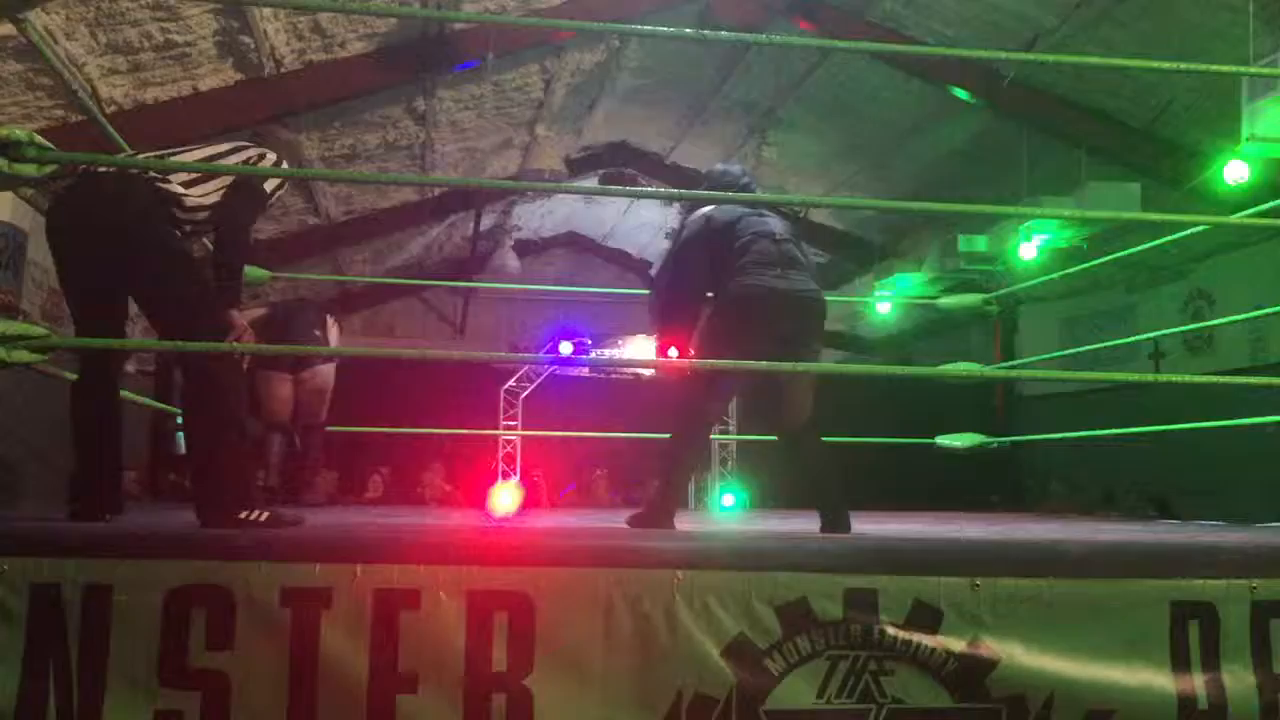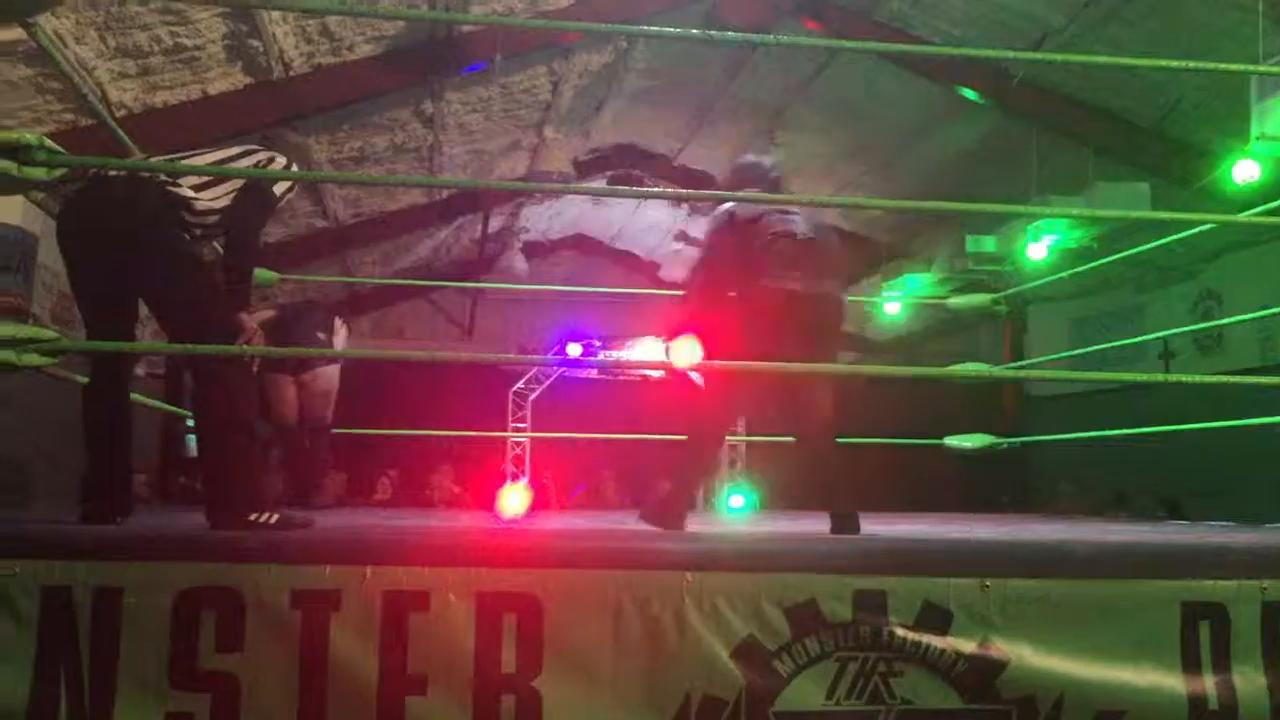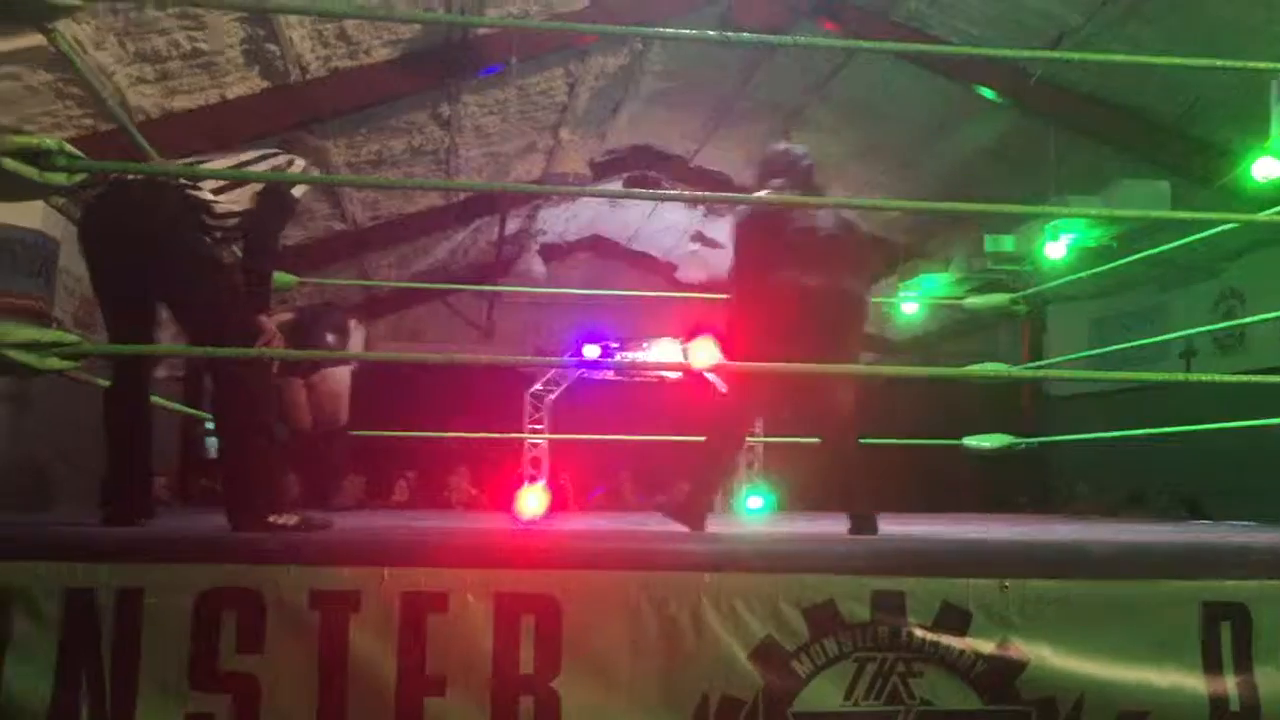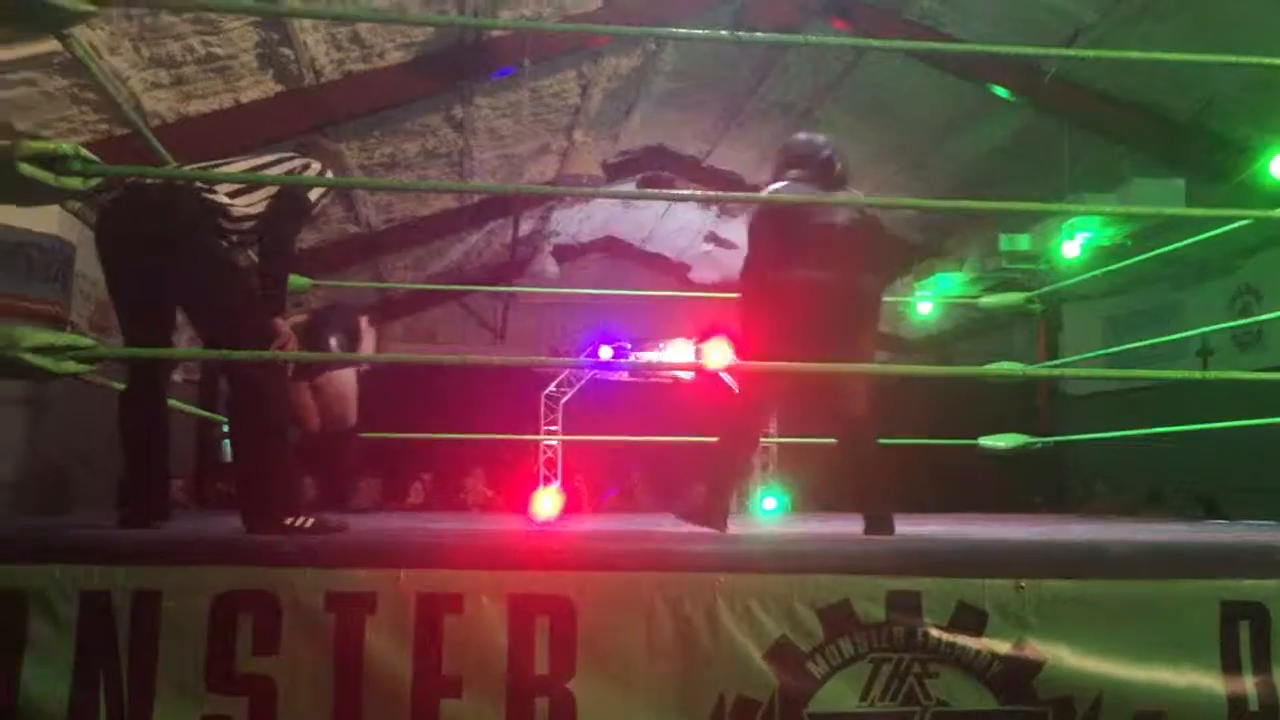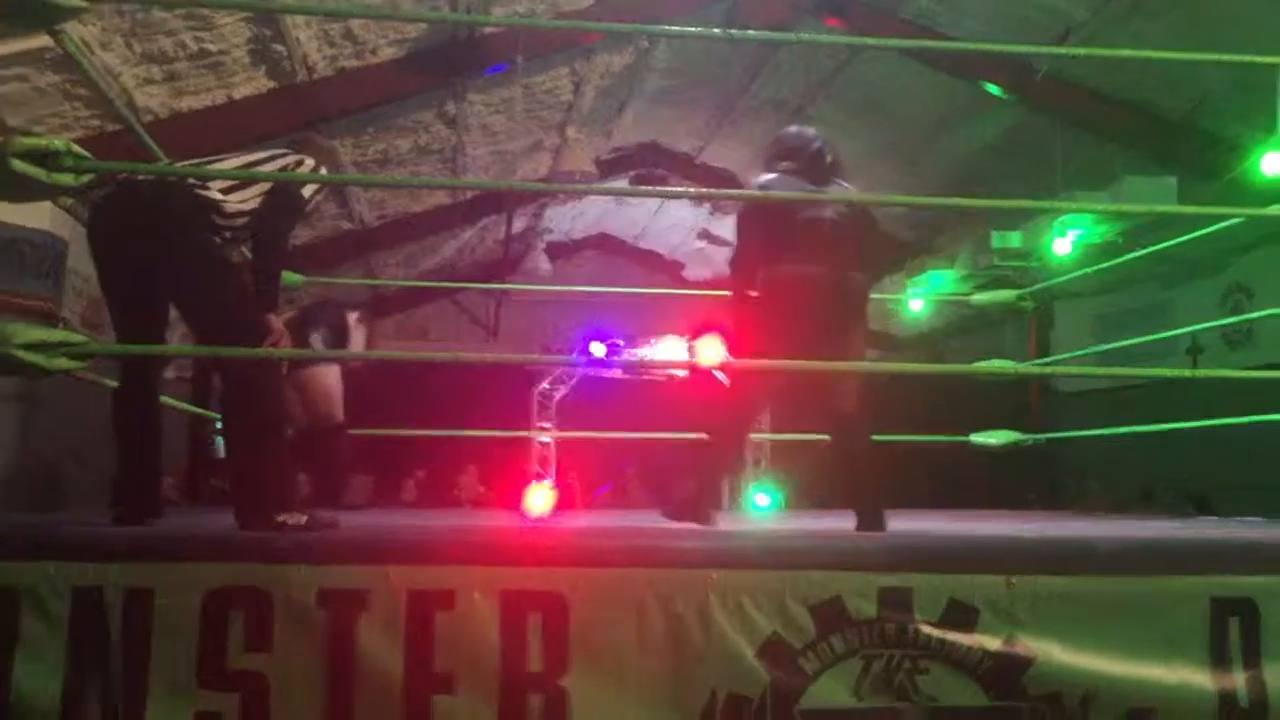
dt=0.1s
person 1, frame 1
left shoulder: (708, 217)
right shoulder: (779, 221)
left elbow: (678, 281)
left wrist: (671, 329)
left hip: (747, 310)
right hip: (805, 308)
left knee: (696, 416)
right knee: (798, 424)
left ankle: (661, 509)
right ankle: (832, 512)
person 1, frame 2
left shoulder: (732, 213)
right shoulder: (804, 219)
left elbow: (710, 279)
right elbow: (835, 270)
left wrist: (707, 330)
left hip: (765, 311)
right hip: (823, 309)
left knee: (713, 415)
right knee: (816, 425)
left ankle: (674, 506)
right ankle: (841, 515)
person 1, frame 3
left shoulder: (761, 205)
right shoulder: (839, 213)
left elbow: (745, 273)
right elbow: (864, 267)
left wrist: (736, 327)
left hip: (784, 308)
right hip: (842, 310)
left knee: (736, 412)
right knee: (838, 420)
left ankle: (697, 503)
right ankle: (860, 515)
person 1, frame 4
left shoulder: (777, 197)
right shoulder: (858, 205)
left elbow: (758, 268)
right elbow: (881, 263)
left wrist: (750, 323)
left hip: (797, 306)
right hip: (855, 305)
left knee: (749, 410)
right knee: (854, 418)
left ankle: (714, 505)
right ankle: (877, 515)
person 1, frame 5
left shoulder: (766, 187)
right shoulder: (847, 196)
left elbow: (746, 259)
right elbow: (867, 253)
left wrist: (742, 309)
left hip: (786, 302)
right hip: (844, 302)
left knee: (740, 406)
right knee: (845, 412)
left ankle: (702, 500)
right ankle: (868, 510)
person 2, frame 1
left shoulder: (216, 155)
right shoulder: (271, 161)
right elbow: (233, 221)
right wrist: (229, 305)
left hip: (71, 203)
right hip: (138, 211)
left knee: (99, 357)
right knee: (212, 353)
left ankle: (91, 499)
right ankle: (227, 505)
person 2, frame 2
left shoulder: (229, 157)
right shoulder: (282, 167)
right elbow: (245, 225)
right wrist: (239, 309)
left hip: (84, 207)
right hip: (145, 215)
left knee: (110, 362)
right knee: (223, 356)
left ankle: (102, 502)
right ankle: (240, 507)
person 2, frame 3
left shoulder: (247, 164)
right shoulder: (301, 169)
right elbow: (262, 227)
right wrist: (258, 310)
left hip: (104, 210)
right hip: (167, 219)
left knee: (131, 361)
right knee: (241, 357)
left ankle: (123, 503)
right ankle: (258, 508)
person 2, frame 4
left shoulder: (262, 167)
right shoulder: (316, 172)
right elbow: (278, 230)
right wrist: (273, 313)
left hip: (121, 213)
right hip: (182, 222)
left knee: (147, 365)
right knee: (257, 360)
left ankle: (140, 506)
right ankle: (274, 511)
person 2, frame 5
left shoulder: (255, 164)
right shoulder: (310, 168)
right elbow: (271, 227)
right wrist: (266, 309)
left hip: (113, 210)
right hip: (175, 218)
left knee: (139, 362)
right knee: (249, 357)
left ankle: (132, 503)
right ankle: (266, 507)
person 3, frame 1
left shoulder: (274, 311)
right shoulder: (328, 318)
left hip: (274, 355)
right hip: (314, 355)
left knee: (276, 424)
right knee: (312, 425)
left ankle: (273, 480)
right ankle: (306, 488)
person 3, frame 2
left shoulder: (282, 314)
right shoulder: (336, 320)
left elbow: (252, 321)
right elbow: (338, 353)
left hip: (280, 355)
right hip: (319, 355)
left knee: (285, 427)
right knee: (319, 427)
left ankle: (288, 490)
right ankle: (314, 491)
person 3, frame 3
left shoulder: (303, 315)
right shoulder: (352, 323)
left elbow: (274, 322)
right elbow: (351, 359)
left hip: (292, 358)
left knee: (302, 431)
right knee: (334, 429)
left ankle: (311, 493)
right ankle: (329, 494)
person 3, frame 4
left shoulder: (317, 318)
right shoulder: (363, 322)
left hip: (301, 360)
right hip: (333, 359)
left knee: (311, 433)
right knee: (344, 430)
left ankle: (326, 495)
right ankle: (344, 496)
person 3, frame 5
left shoulder: (317, 312)
right shoulder: (355, 319)
right hip: (314, 357)
left knee: (303, 431)
right knee: (332, 425)
right ankle: (336, 493)
